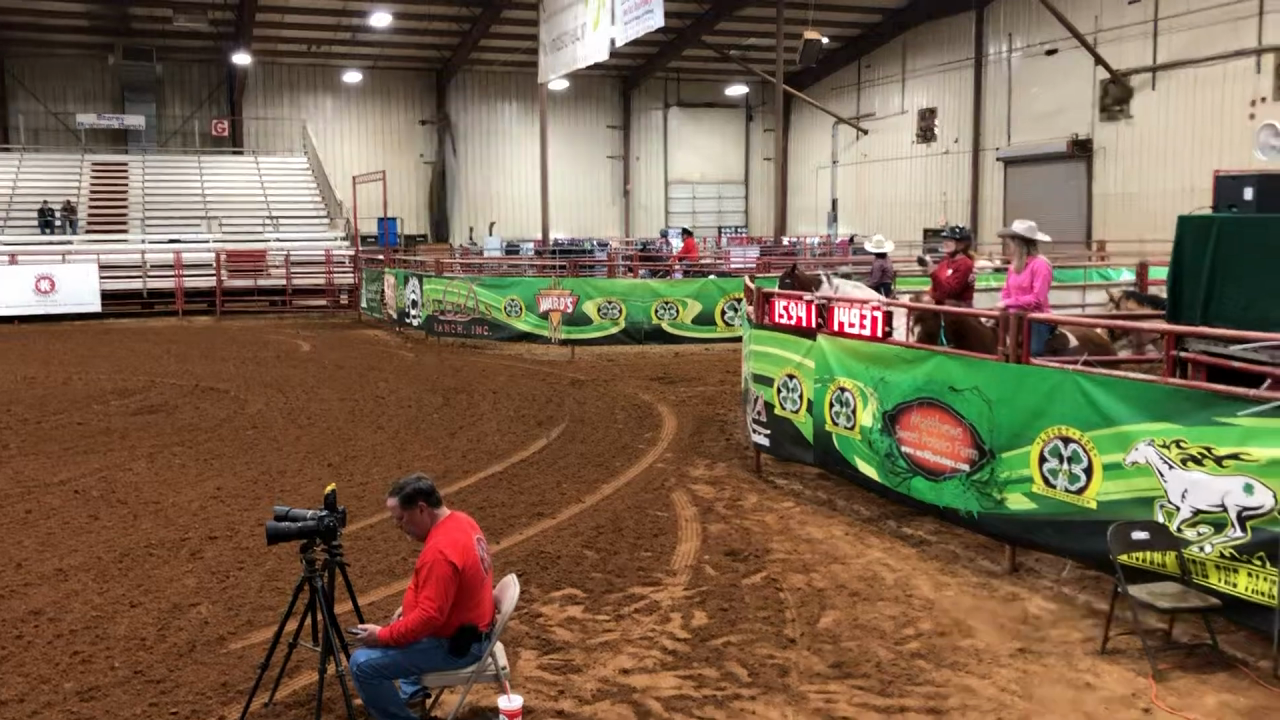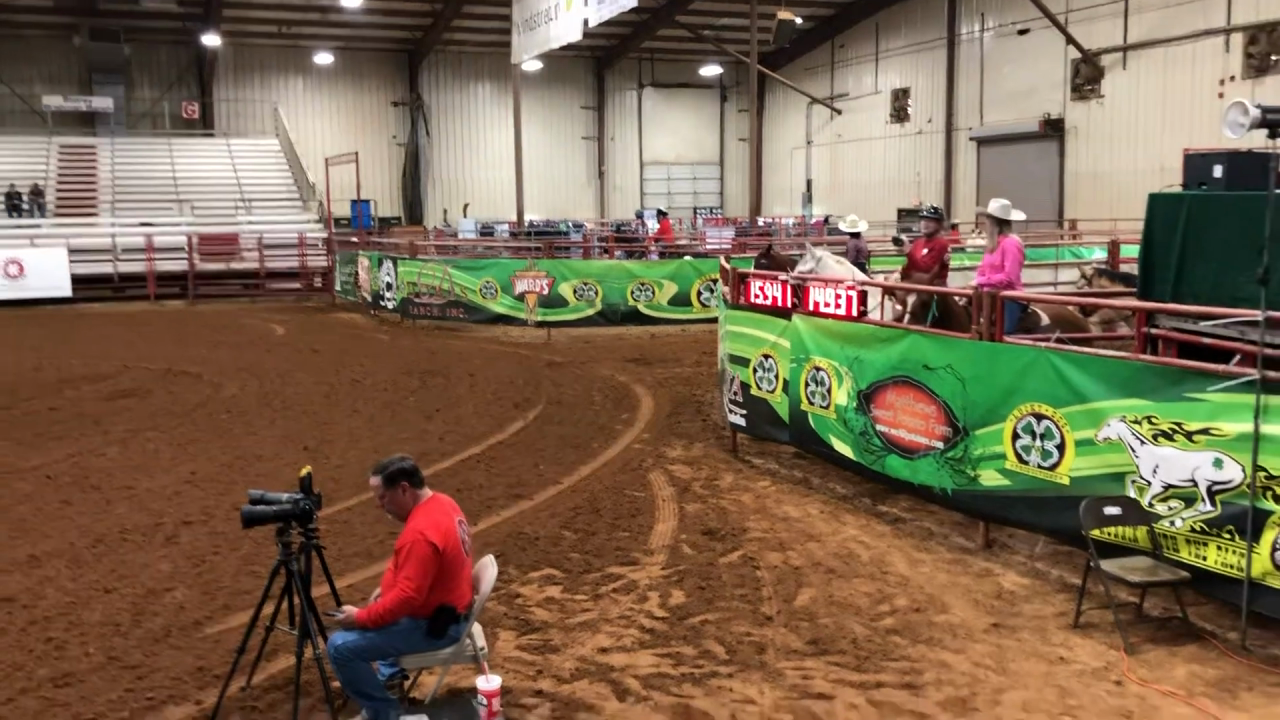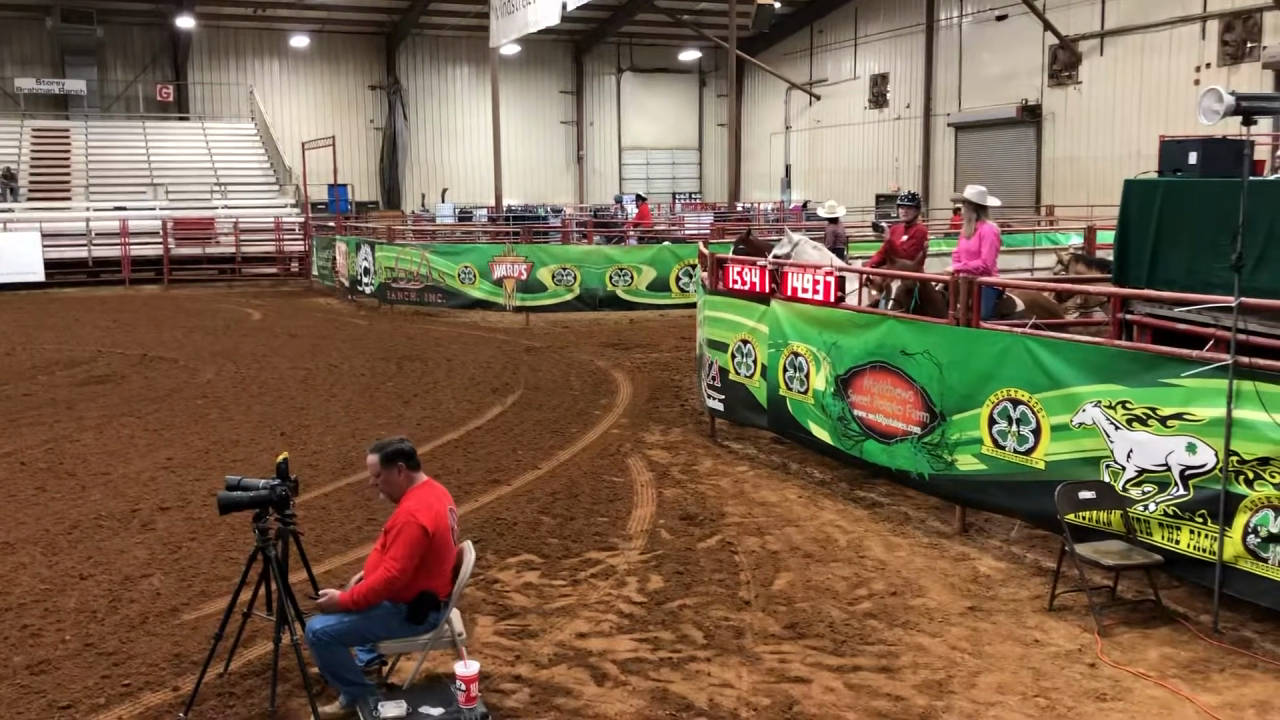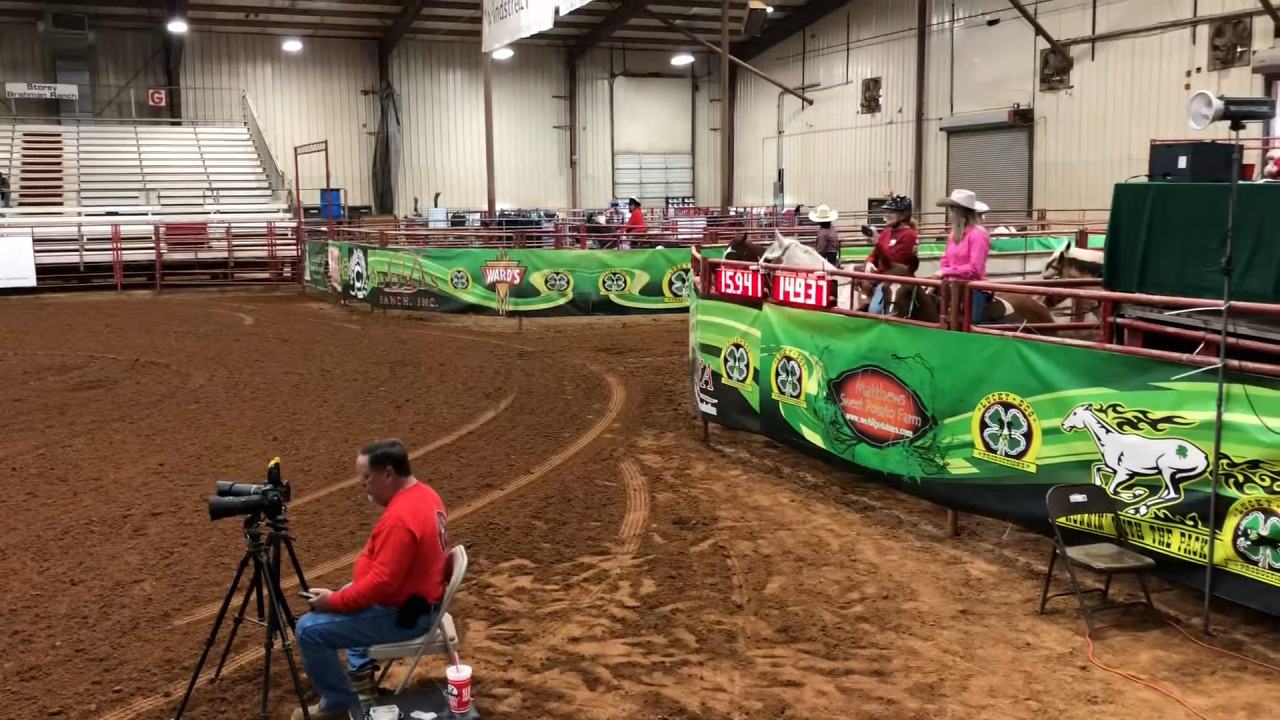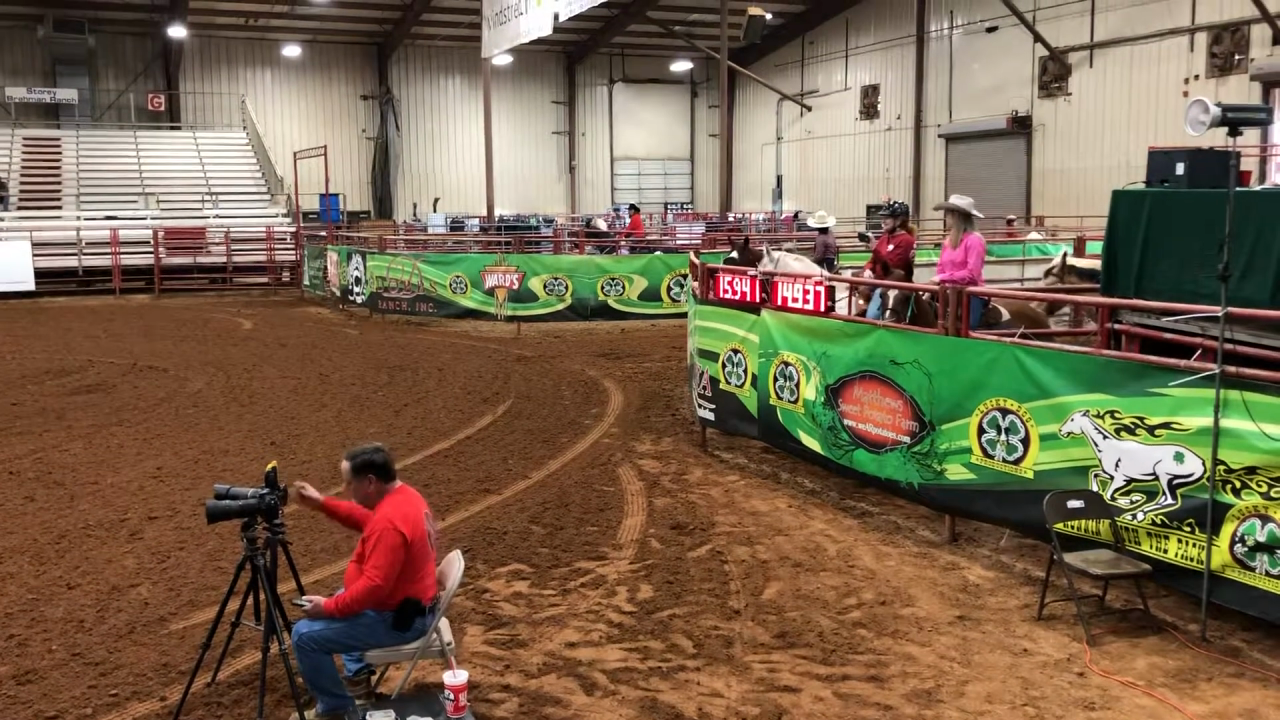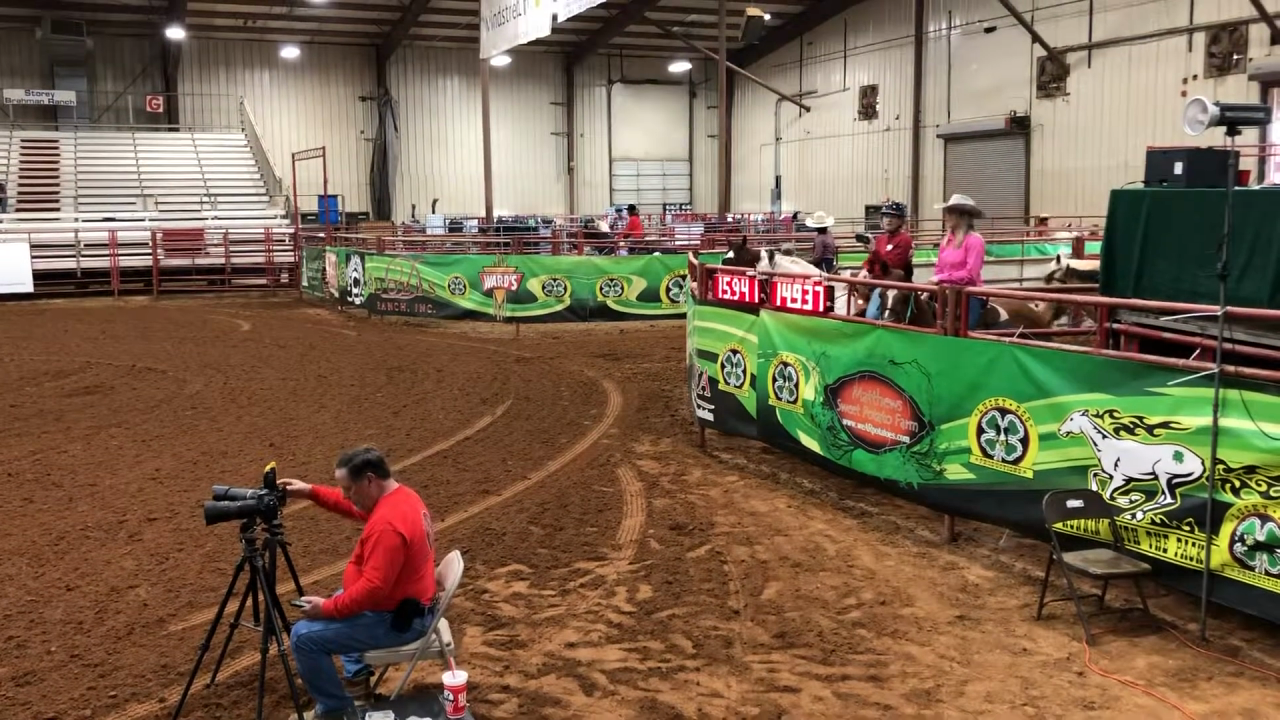
dt=0.5s
person 1, frame 1
left shoulder: (440, 551)
right shoulder: (461, 521)
left elbow: (429, 617)
left wrist: (382, 635)
right wrist: (410, 605)
left hip: (455, 644)
right hip: (469, 628)
left knee: (363, 664)
right knee: (400, 625)
right ankle: (412, 690)
person 1, frame 2
left shoulder: (421, 532)
right shoulder: (443, 503)
left elbow: (407, 597)
left wrist: (361, 617)
right wrist: (388, 588)
left hip: (433, 625)
right hip: (447, 610)
left knee: (340, 646)
right knee: (378, 609)
right ankle: (390, 673)
person 1, frame 3
left shoulder: (412, 514)
right shoulder: (434, 491)
left elbow: (391, 577)
left wrist: (342, 600)
right wrist: (369, 572)
left hip: (412, 611)
right hip: (424, 597)
left knee: (318, 630)
right knee: (357, 594)
left ankle: (360, 696)
right ankle: (368, 662)
person 1, frame 4
left shoulder: (400, 518)
right shoulder: (425, 494)
left elbow: (381, 584)
left wrist: (334, 600)
left hip: (403, 615)
right hip: (416, 601)
left knee: (309, 629)
right knee: (348, 596)
right ankle: (361, 669)
person 1, frame 5
left shoulder: (389, 522)
right shoulder: (405, 495)
left elbow: (374, 587)
right elbow: (367, 518)
left wrist: (328, 607)
right wrist: (322, 504)
left hip: (397, 618)
right hip: (409, 604)
left knee: (304, 635)
right knee: (343, 599)
right ankle: (357, 676)
person 1, frame 6
left shoulder: (388, 523)
right shoulder: (402, 495)
left elbow: (373, 588)
right elbow: (354, 507)
left wrist: (327, 608)
right wrist: (311, 492)
left hip: (397, 619)
right hip: (407, 604)
left knee: (303, 636)
right knee: (341, 599)
right ankle: (357, 677)
